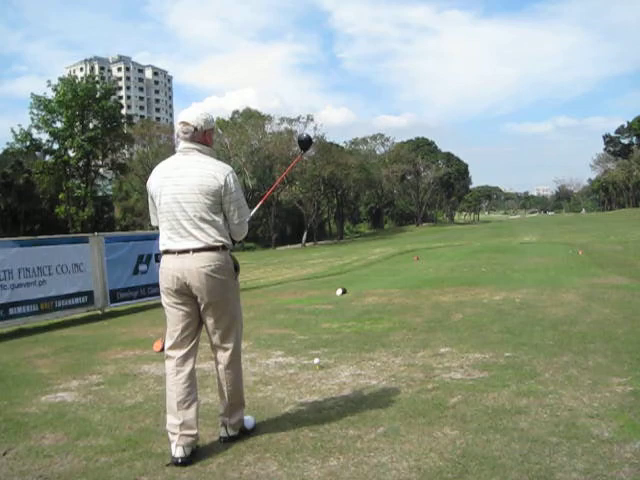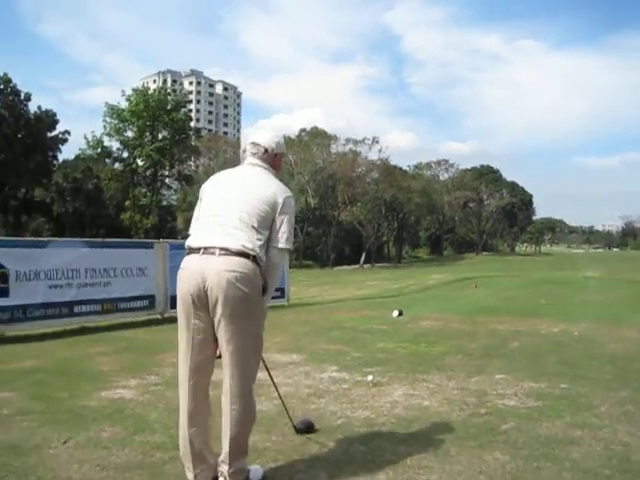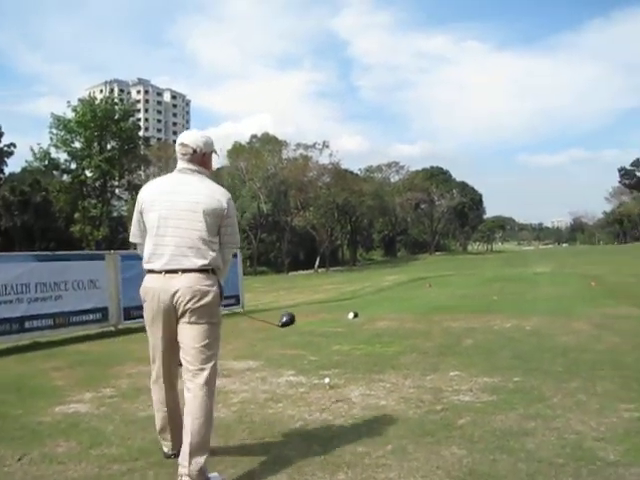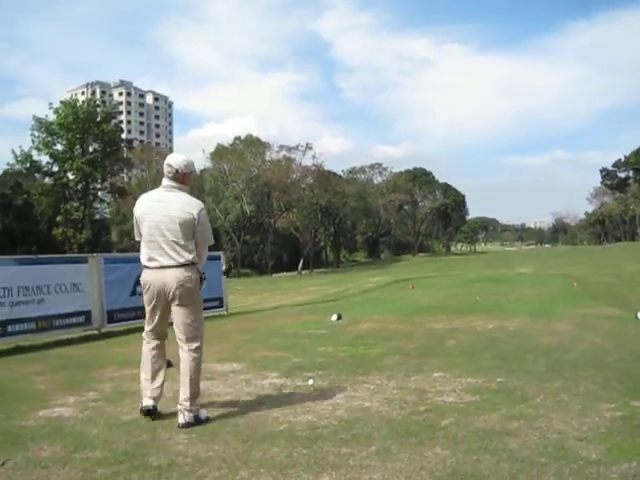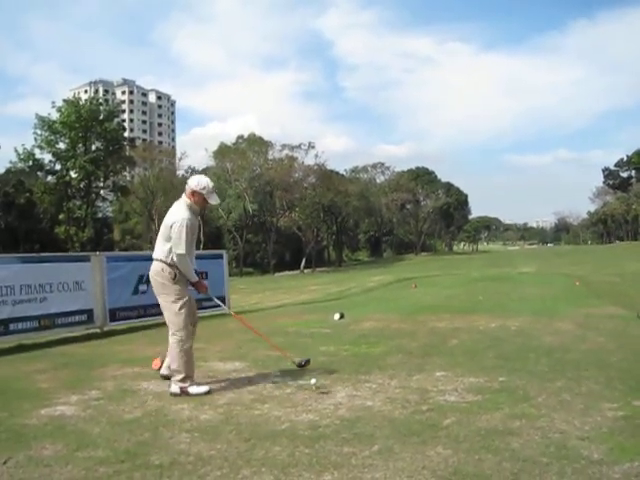
dt=1s
person 1, frame 1
left shoulder: (157, 174)
right shoulder: (221, 172)
left elbow: (158, 224)
right elbow: (239, 229)
left hip: (170, 265)
right hip: (211, 263)
left knee: (178, 354)
right knee: (226, 347)
left ankle: (181, 441)
right ankle: (232, 422)
person 1, frame 2
left shoulder: (214, 179)
right shoulder: (280, 193)
right elbow: (277, 255)
right wrist: (262, 297)
left hip: (191, 268)
right hip: (236, 272)
left knee: (193, 376)
right knee: (237, 378)
person 1, frame 3
left shoulder: (149, 190)
right shoulder: (219, 196)
left elbow: (139, 242)
right elbow: (227, 249)
left hip: (155, 284)
right hip: (198, 285)
left knee: (163, 371)
right knee: (199, 378)
left ankle: (170, 443)
person 1, frame 4
left shoulder: (142, 202)
right shoulder: (194, 206)
left elbow: (141, 238)
right elbow: (203, 248)
left hip: (152, 276)
right hip: (183, 276)
left knee: (153, 338)
right knee: (190, 344)
left ankle: (150, 399)
right ankle: (188, 411)
person 1, frame 5
left shoulder: (189, 210)
right shoulder: (182, 217)
right elbow: (180, 256)
left wrist: (193, 276)
right wrist: (195, 280)
left hip: (171, 273)
right hip: (167, 274)
left knee: (188, 321)
right knee: (181, 328)
left ankle: (171, 367)
right ankle: (181, 383)
